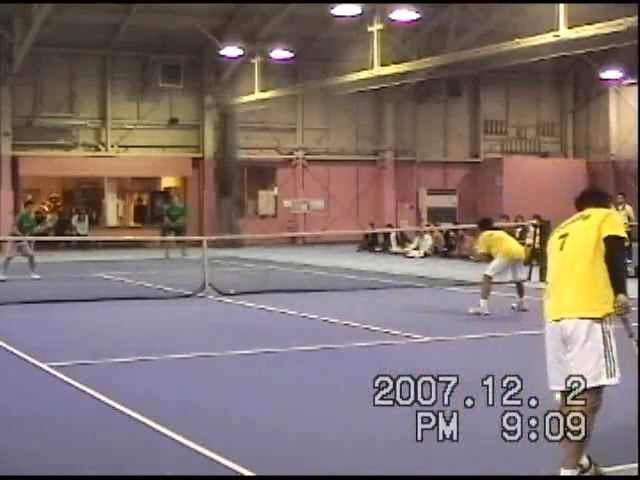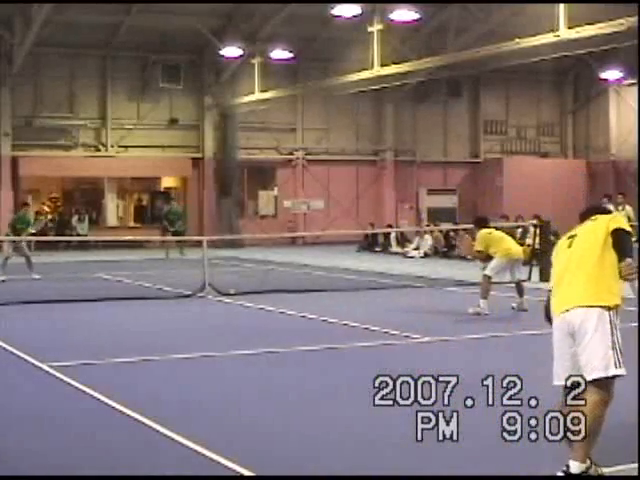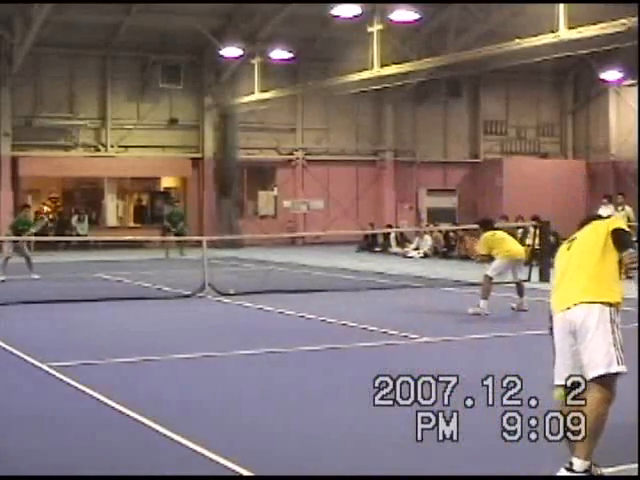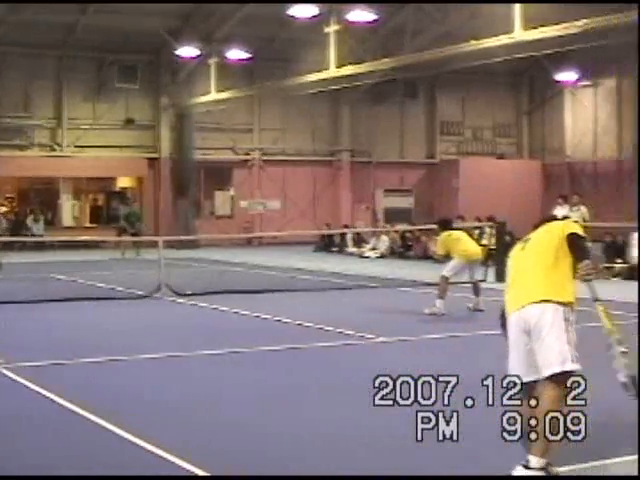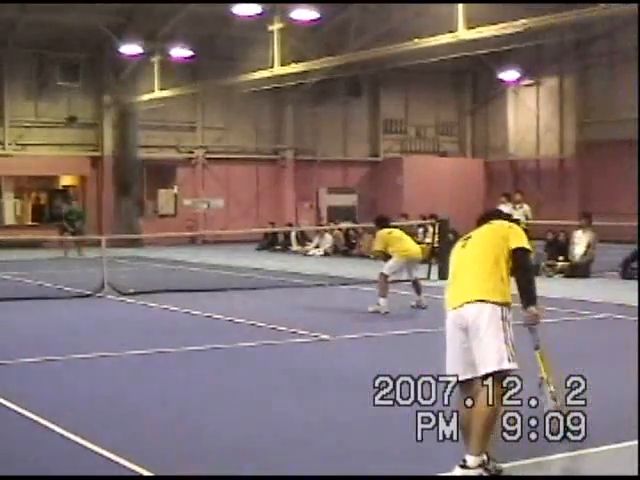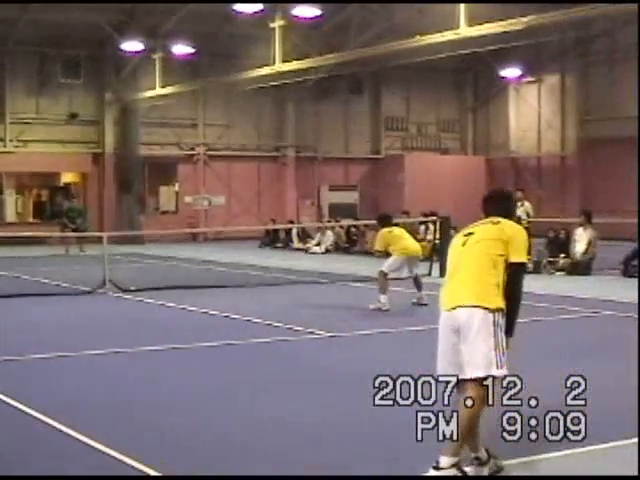
dt=0.3s
person 1, frame 1
left shoulder: (559, 230)
right shoulder: (608, 216)
right elbow: (614, 254)
right wrist: (620, 292)
left hip: (555, 315)
right hip: (588, 314)
left knee: (570, 396)
right knee: (587, 397)
left ankle: (578, 462)
right ankle: (570, 470)
person 1, frame 2
left shoulder: (564, 241)
right shoulder: (611, 221)
right elbow: (621, 238)
left wrist: (553, 319)
right wrist: (628, 260)
left hip: (561, 311)
right hip: (594, 308)
right knee: (599, 390)
left ankle: (579, 463)
right ankle: (576, 468)
person 1, frame 3
left shoulder: (566, 247)
right shoulder: (610, 224)
right elbow: (621, 236)
left wrist: (558, 357)
right wrist: (629, 251)
left hip: (562, 311)
right hip: (595, 307)
right knee: (601, 388)
left ankle: (578, 463)
right ankle: (577, 467)
person 1, frame 4
left shoulder: (519, 248)
right shoulder: (565, 226)
right elbow: (576, 240)
right wrist: (586, 261)
left hip: (516, 311)
right hip: (548, 306)
left knee: (529, 392)
right knee: (556, 385)
left ankle: (533, 462)
right ankle: (534, 465)
person 1, frame 5
left shoulder: (462, 243)
right shoulder: (509, 228)
right elbow: (521, 262)
right wrist: (530, 304)
left hip: (455, 308)
right hip: (487, 306)
left knee: (468, 389)
right knee: (493, 384)
left ankle: (476, 460)
right ankle: (472, 464)
person 1, frame 6
left shoulder: (463, 234)
right shoulder: (514, 231)
right elbow: (514, 284)
right wrist: (508, 331)
left hip: (450, 308)
right hip: (480, 309)
left knee: (466, 389)
right knee: (477, 388)
left ankle: (479, 458)
right ankle: (446, 463)
